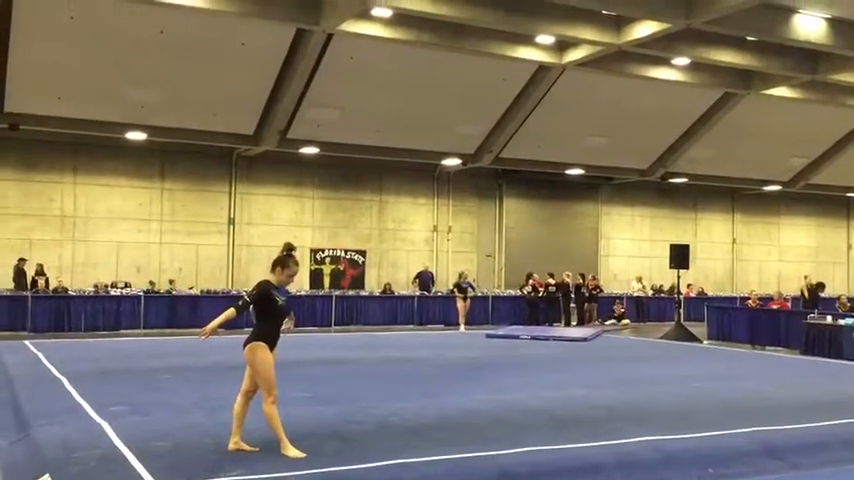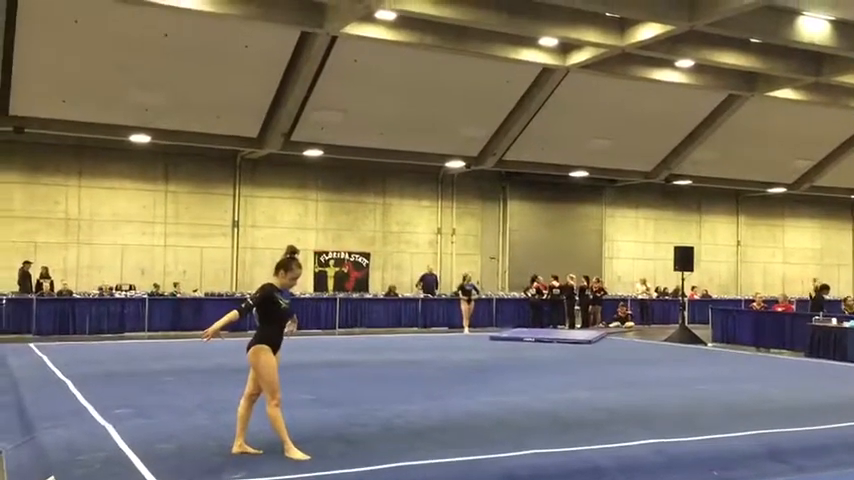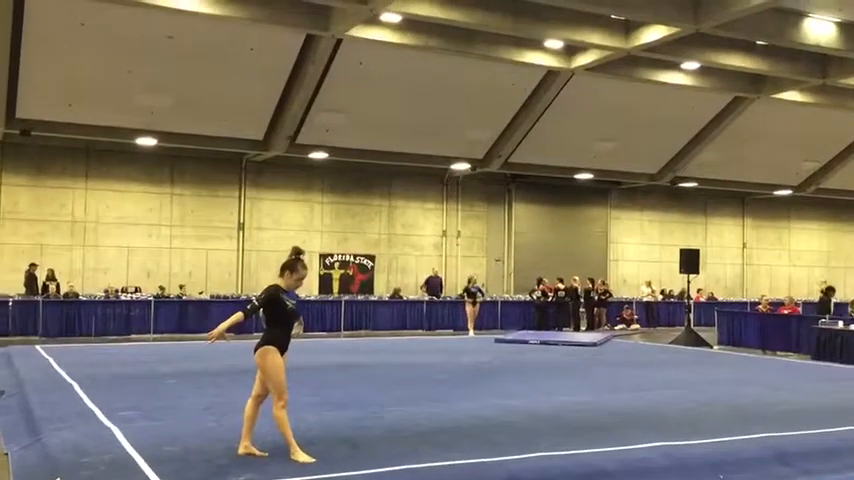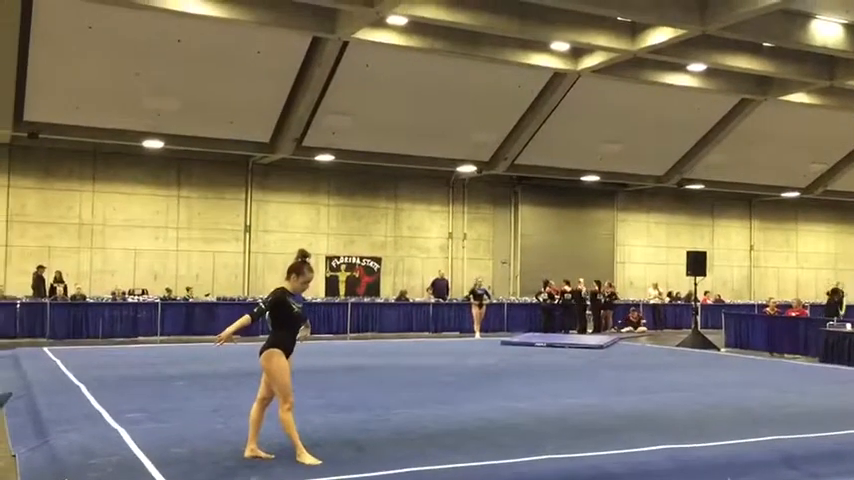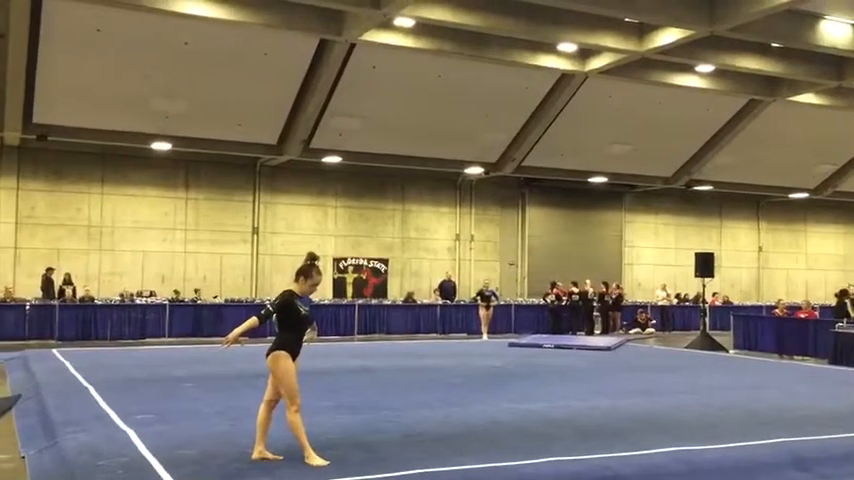
dt=0.2s
person 1, frame 1
left shoulder: (279, 291)
right shoulder: (264, 288)
right elbow: (240, 307)
right wrist: (215, 323)
left hip: (267, 346)
right hip: (257, 345)
left knee: (247, 392)
right knee: (270, 396)
left ankle: (235, 440)
right ankle: (285, 445)
person 1, frame 2
left shoulder: (283, 294)
right shoulder: (267, 291)
right elbow: (243, 309)
right wrist: (218, 325)
left hip: (270, 348)
right hip: (261, 348)
left knee: (251, 395)
right knee: (274, 398)
left ankle: (239, 443)
right ankle: (288, 447)
person 1, frame 3
left shoulder: (290, 295)
right shoulder: (273, 292)
right elbow: (248, 311)
right wrist: (223, 326)
left hip: (278, 350)
right hip: (268, 349)
left knee: (258, 396)
right knee: (281, 400)
left ankle: (245, 444)
right ankle: (294, 450)
person 1, frame 4
left shoulder: (295, 298)
right shoulder: (279, 295)
right elbow: (255, 314)
right wrist: (230, 330)
left hip: (283, 353)
right hip: (273, 352)
left knee: (263, 399)
right knee: (286, 403)
left ankle: (251, 447)
right ankle: (300, 452)
person 1, frame 5
left shoulder: (302, 300)
right shoulder: (287, 298)
right elbow: (262, 316)
left wrist: (311, 329)
right wrist: (238, 331)
left hip: (289, 355)
right hip: (280, 354)
left knee: (270, 401)
right knee: (294, 405)
left ankle: (259, 449)
right ankle: (308, 453)
